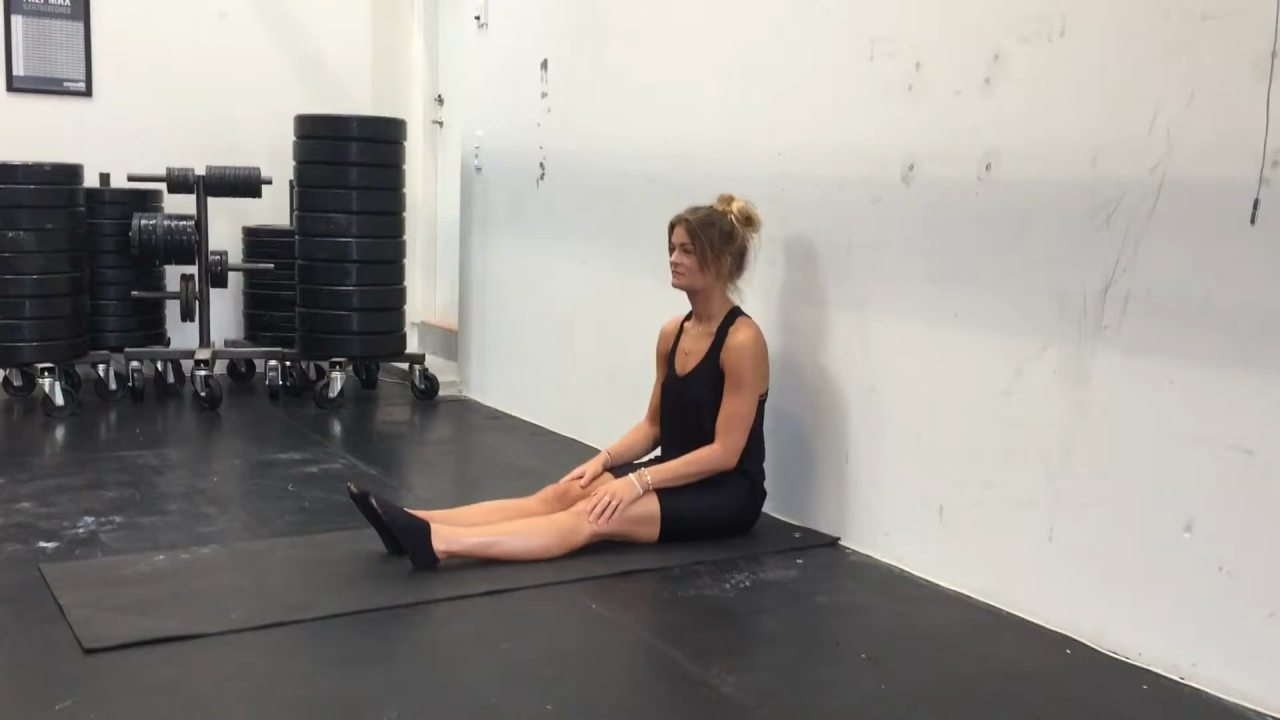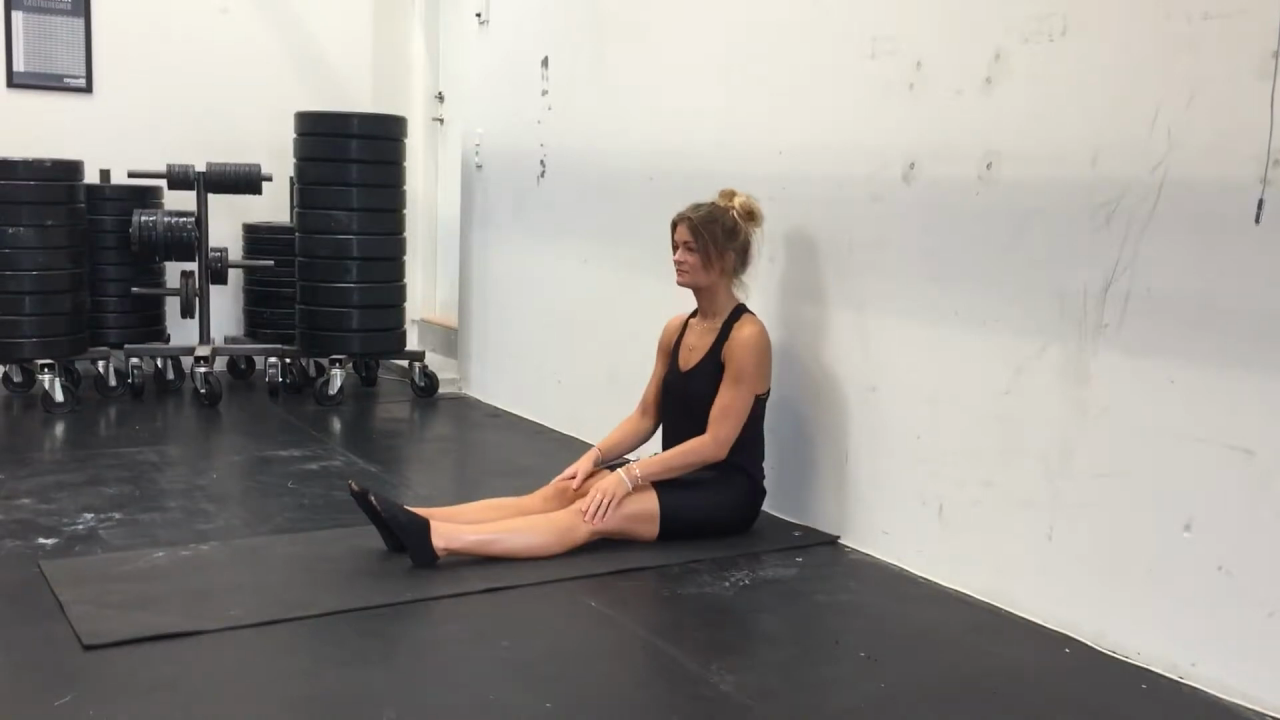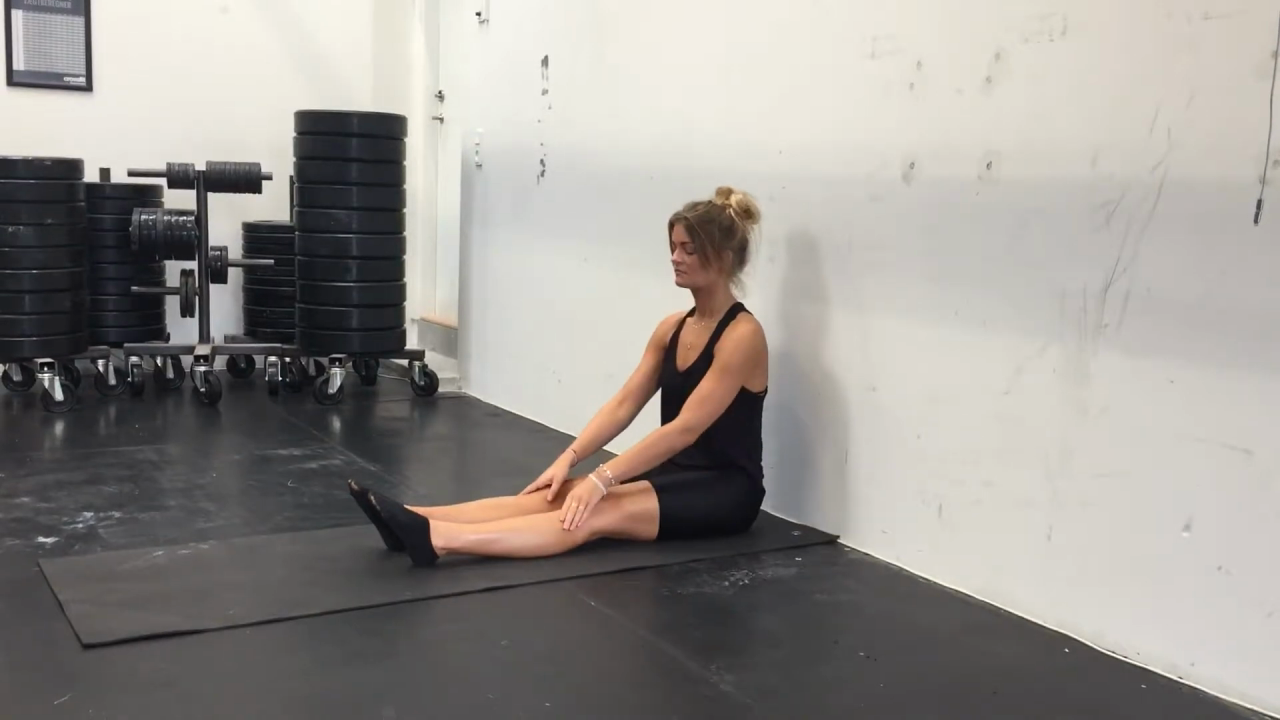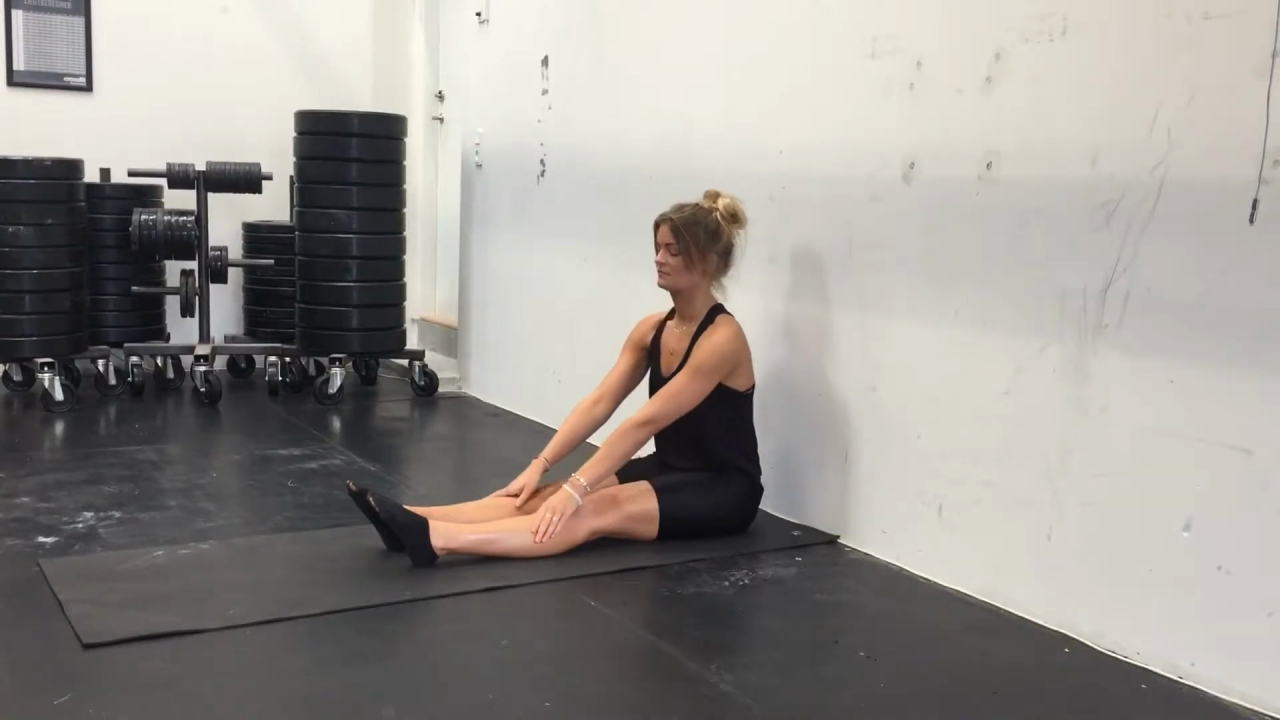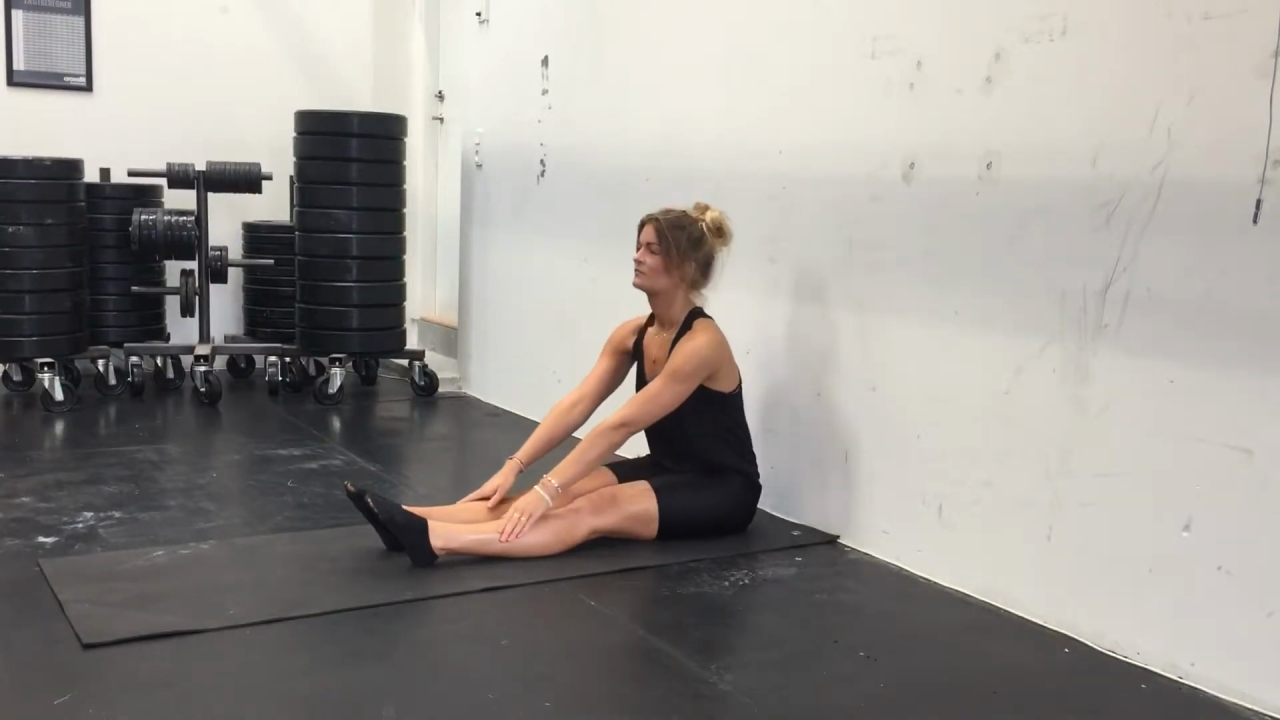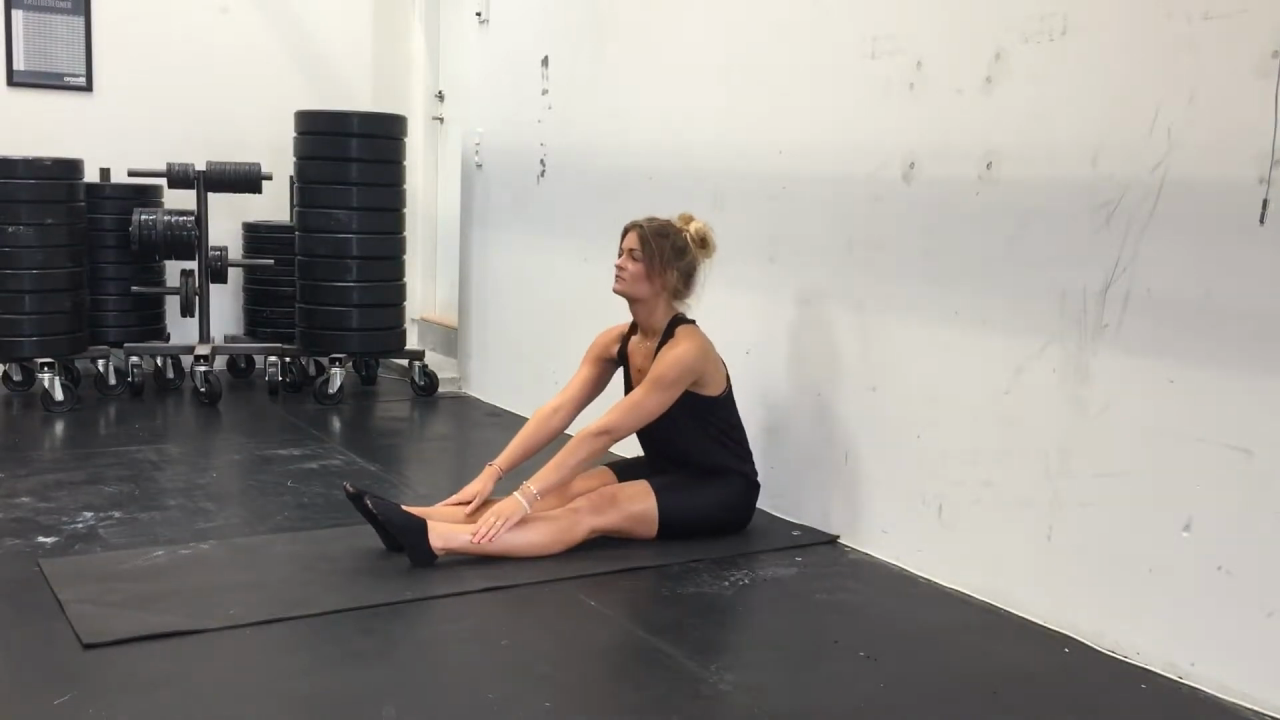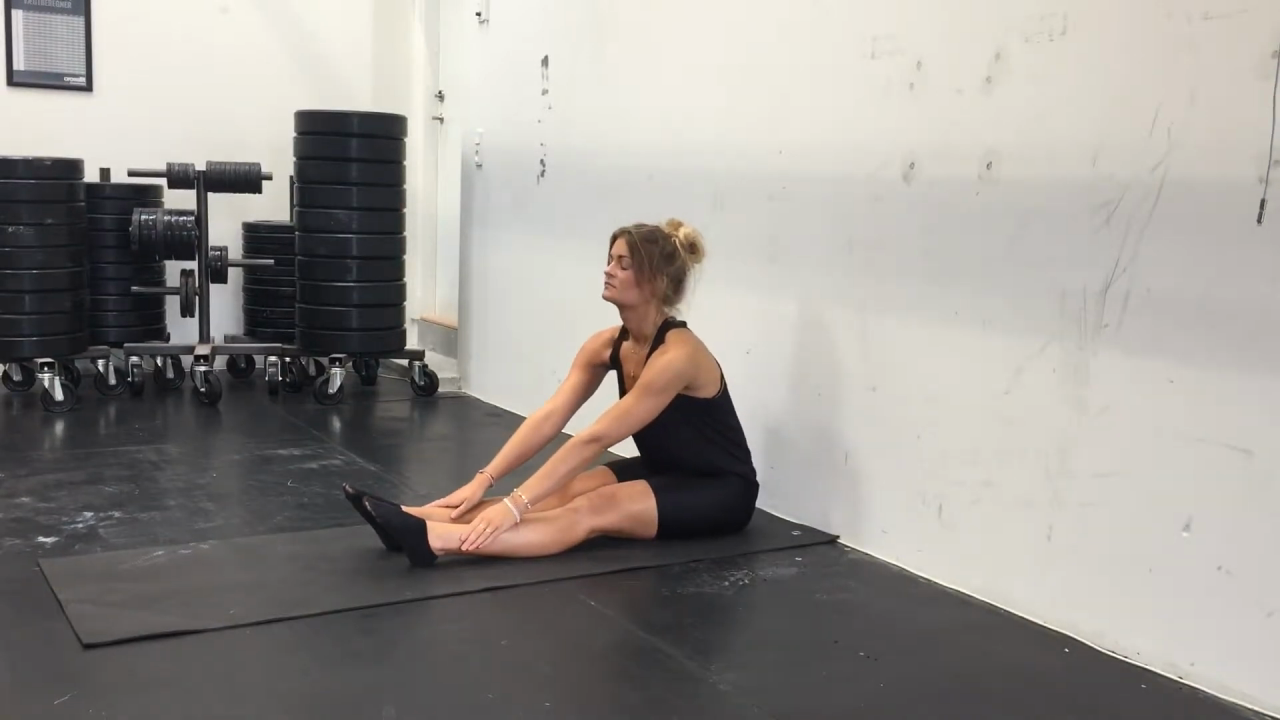
dt=0.4s
person 1, frame 1
left shoulder: (742, 340)
right shoulder: (672, 332)
left elbow: (725, 451)
left wrist: (638, 482)
right wrist: (604, 459)
left hip: (727, 493)
right hip: (676, 474)
left knee: (595, 515)
right knee: (561, 494)
left ankle: (438, 543)
right ankle: (421, 527)
person 1, frame 2
left shoulder: (746, 337)
right shoulder: (677, 329)
left elbow: (716, 443)
right elbow: (646, 417)
left wrist: (629, 475)
right wrist: (595, 455)
left hip: (727, 491)
right hip: (677, 473)
left knee: (595, 515)
right knee: (561, 494)
left ankle: (437, 540)
right ankle: (420, 524)
person 1, frame 3
left shoulder: (742, 335)
right shoulder: (673, 327)
left elbow: (686, 428)
right elbow: (623, 405)
left wrist: (602, 479)
right wrist: (569, 458)
left hip: (726, 490)
right hip: (674, 471)
left knee: (598, 512)
right knee: (556, 496)
left ankle: (436, 539)
right ankle: (416, 521)
person 1, frame 4
left shoulder: (722, 338)
right shoulder: (653, 328)
left elbow: (645, 422)
right elbow: (598, 403)
left wrist: (576, 489)
right wrist: (540, 466)
left hip: (724, 489)
right hip: (668, 469)
left knee: (598, 510)
right knee: (549, 497)
left ankle: (436, 539)
right ankle: (415, 521)
person 1, frame 5
left shoulder: (702, 343)
right shoulder: (634, 333)
left elbow: (621, 425)
right elbow: (576, 405)
left wrist: (546, 489)
right wrist: (513, 467)
left hip: (722, 490)
right hip: (666, 468)
left knee: (595, 510)
right knee: (569, 494)
left ankle: (434, 539)
right ankle: (413, 520)
person 1, frame 6
left shoulder: (685, 350)
right shoulder: (617, 340)
left elbow: (603, 432)
right elbow: (557, 411)
left wrist: (525, 497)
right wrist: (492, 473)
left hip: (720, 489)
right hip: (663, 469)
left knee: (592, 511)
right knee: (564, 492)
left ankle: (434, 540)
right ankle: (415, 522)
person 1, frame 7
left shoulder: (677, 354)
right shoulder: (607, 344)
left elbow: (594, 439)
right elbow: (548, 418)
left wrist: (515, 504)
right wrist: (483, 480)
left hip: (719, 491)
right hip: (662, 470)
left knee: (590, 511)
right knee: (563, 493)
left ankle: (433, 540)
right ankle: (413, 521)
